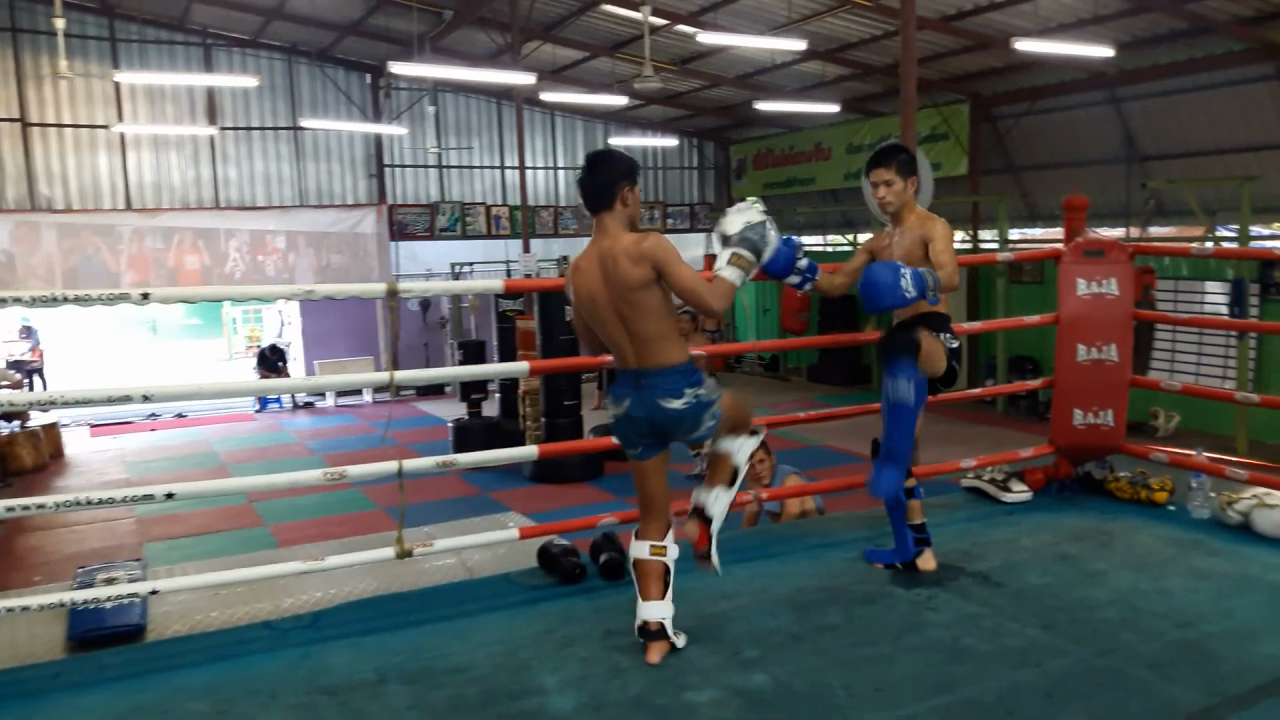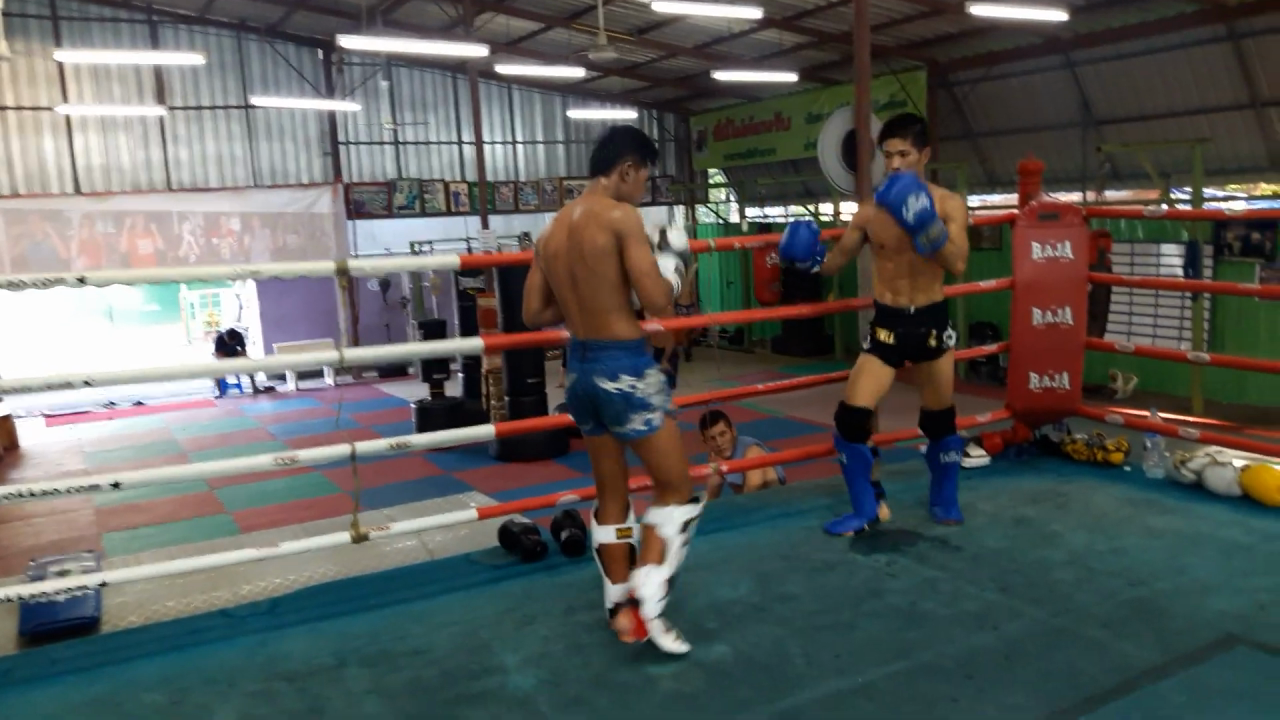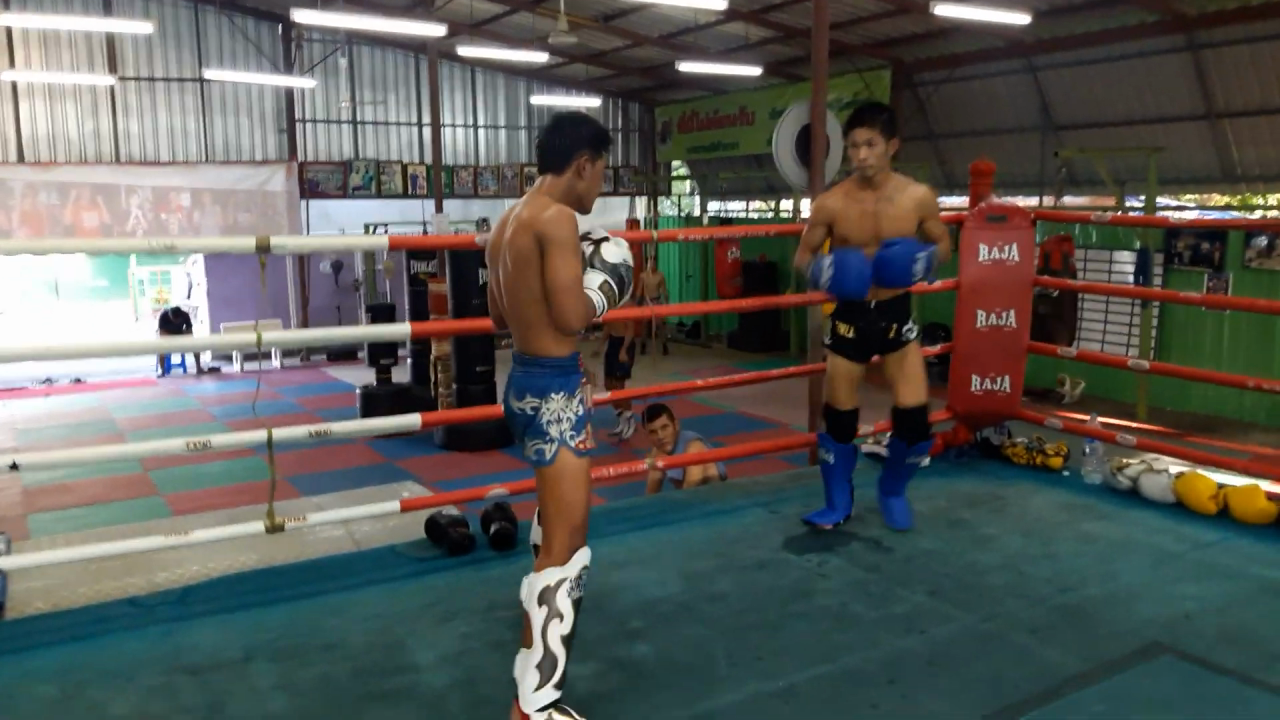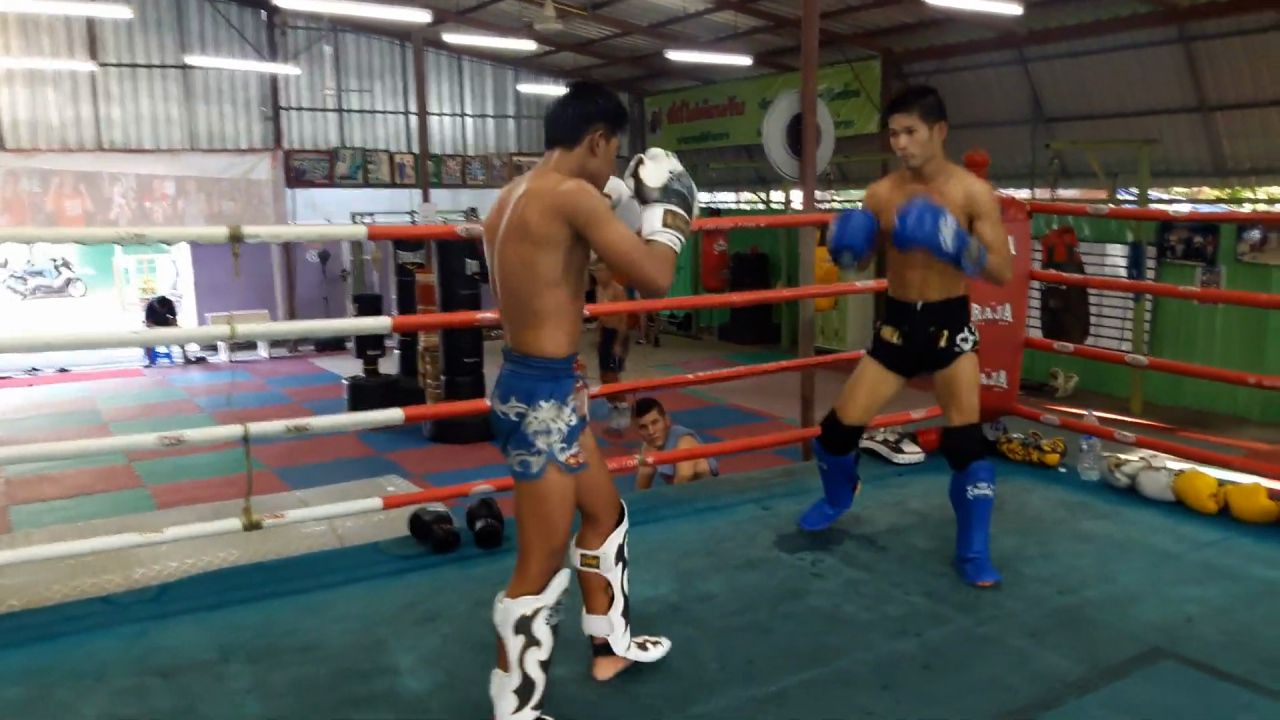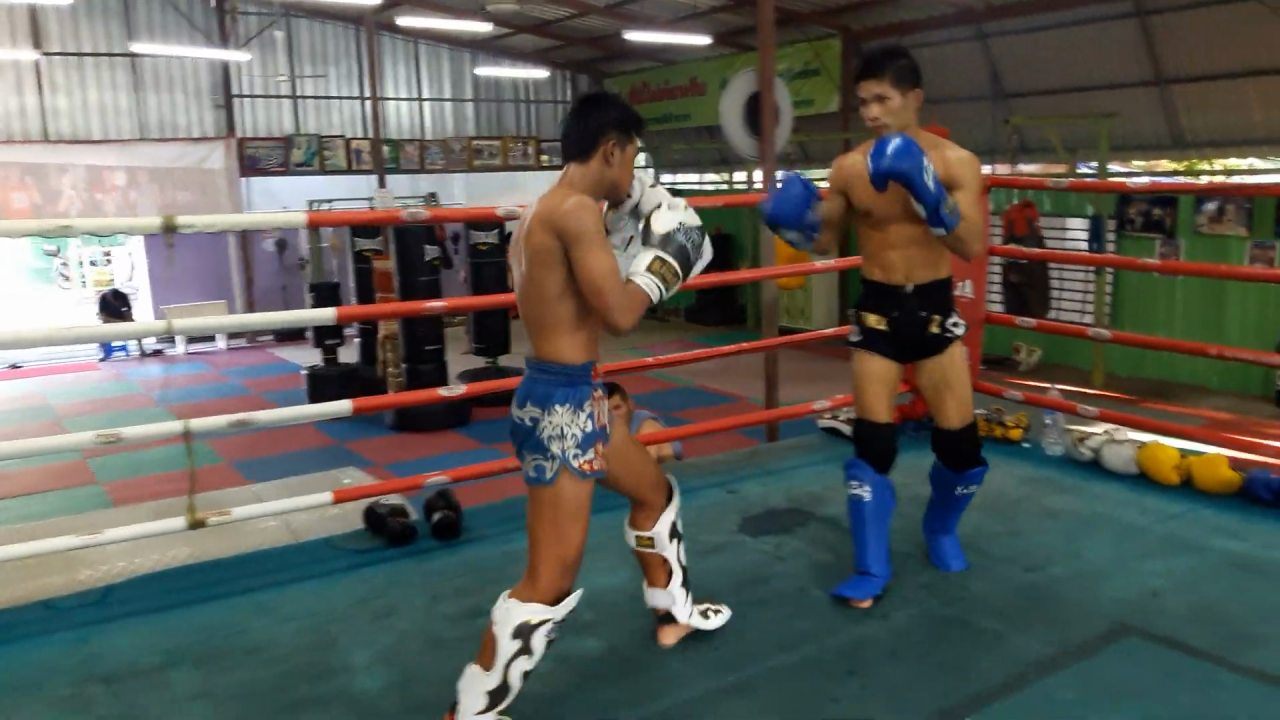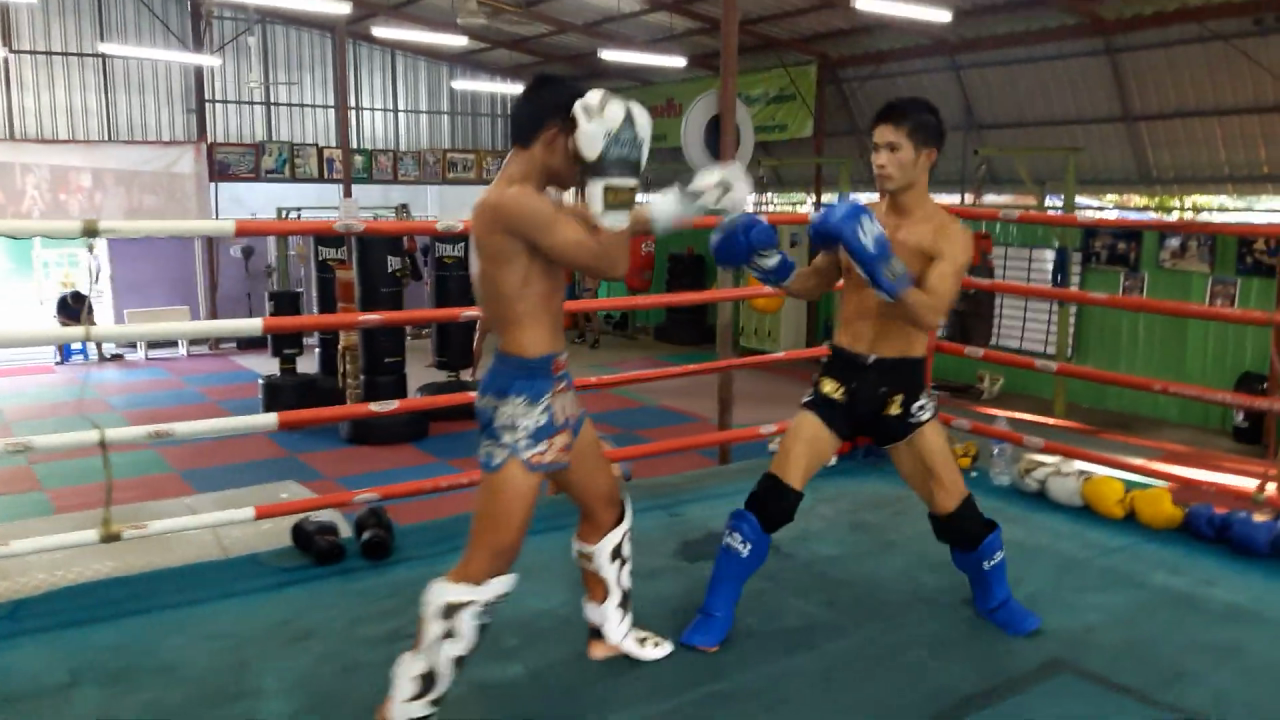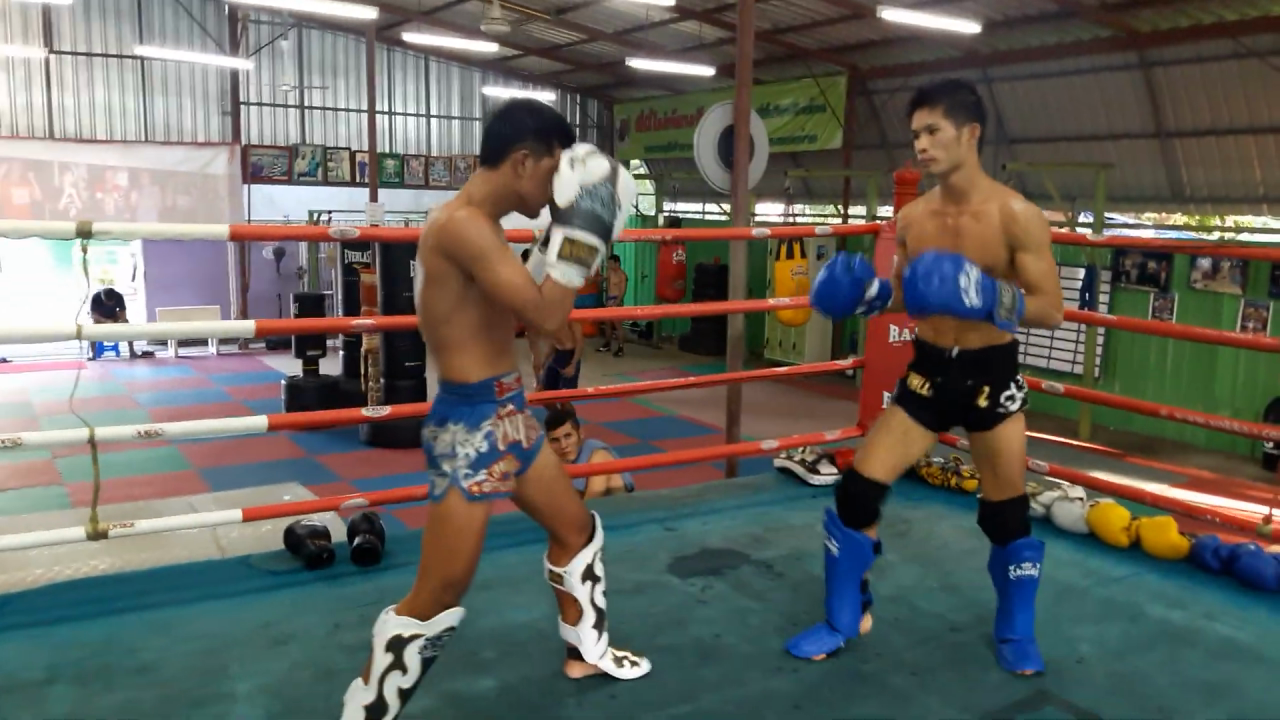
dt=0.4s
person 1, frame 1
left shoulder: (576, 271)
right shoulder: (647, 247)
right elbow: (713, 303)
right wrist: (741, 250)
left hip: (626, 397)
right hip: (678, 389)
left knee: (652, 516)
right knee: (743, 421)
left ankle: (655, 630)
right ankle: (706, 516)
person 1, frame 2
left shoulder: (551, 232)
right shoulder: (620, 219)
left elbow: (533, 315)
right elbow: (658, 303)
right wrist: (672, 260)
left hip: (579, 370)
right hip: (625, 369)
left knee: (611, 495)
right knee: (678, 492)
left ankle: (621, 601)
right ankle: (643, 607)
person 1, frame 3
left shoulder: (507, 223)
right shoulder: (556, 217)
right elbow: (572, 317)
right wrist: (607, 276)
left hip: (525, 381)
right hip: (554, 389)
left knee: (559, 506)
right knee: (564, 547)
left ankle: (546, 606)
person 1, frame 4
left shoulder: (508, 201)
right shoulder: (571, 194)
right elbow: (655, 279)
right wrist: (666, 207)
left hip: (526, 380)
right hip: (546, 392)
left knee: (606, 514)
right knee: (539, 569)
left ankle: (610, 640)
person 1, frame 5
left shoulder: (546, 208)
right shoulder: (574, 209)
right elbow: (619, 315)
left wrist: (632, 212)
right wrist: (667, 254)
left hip: (570, 396)
right hip: (561, 402)
left knee: (655, 494)
right knee: (550, 582)
left ankle: (672, 611)
person 1, frame 6
left shoulder: (529, 199)
right shoulder: (513, 202)
left elbow: (614, 227)
right elbow: (611, 261)
left wrist: (699, 194)
right wrist: (615, 168)
left hip: (549, 388)
right hip: (522, 396)
left knee: (607, 507)
right knee: (484, 567)
left ankle: (608, 629)
person 1, frame 7
left shoulder: (482, 223)
right shoulder: (461, 224)
left elbow: (524, 299)
right elbow: (547, 316)
left wrist: (576, 229)
right wrist: (579, 223)
left hip: (509, 412)
right hip: (469, 423)
left knee: (577, 529)
right knee: (438, 597)
left ankle: (586, 648)
person 2, frame 1
left shoulder: (931, 226)
right shoulder: (878, 242)
left elbow: (950, 276)
right elbow: (837, 283)
left wrist: (917, 280)
left hip: (934, 341)
right hip: (907, 353)
left knee: (898, 344)
right knee: (886, 451)
left ankle: (893, 464)
right ankle: (912, 548)
person 2, frame 2
left shoulder: (948, 204)
right shoulder: (869, 212)
left elbow: (958, 263)
right elbow: (834, 262)
left wrist: (924, 222)
right wrist: (809, 257)
left hip: (932, 323)
right hip: (887, 325)
left knee: (939, 421)
right knee: (851, 418)
left ankle: (944, 499)
right ankle: (865, 509)
person 2, frame 3
left shoulder: (919, 197)
right shoulder: (830, 203)
left elbow: (944, 247)
right elbow: (803, 257)
left wrist: (922, 260)
right wrist: (824, 270)
left hip: (896, 317)
right hip: (848, 318)
left knee: (914, 421)
right knee: (839, 420)
left ankle: (892, 490)
right ankle: (837, 505)
person 2, frame 4
left shoulder: (973, 192)
right shoulder: (880, 194)
left elbow: (1002, 272)
right elbow: (862, 253)
left wrist: (958, 246)
right wrist: (847, 246)
left hip: (950, 326)
right hip: (896, 324)
left knee: (966, 442)
right knee: (840, 426)
left ankle: (974, 553)
right ankle: (838, 497)
person 2, frame 5
left shoulder: (955, 162)
right shoulder: (848, 168)
left elbow: (973, 247)
right elbow: (830, 239)
left wrist: (930, 196)
right wrist: (799, 224)
left hip: (935, 308)
right hip: (877, 309)
left knee: (959, 440)
right knee: (874, 441)
left ankle: (940, 530)
right ankle: (872, 569)
person 2, frame 6
left shoulder: (948, 234)
right shoulder: (853, 222)
left elbow: (929, 314)
right elbow: (815, 285)
left wrist: (880, 263)
right wrist: (763, 257)
left hip: (901, 386)
right hip: (839, 377)
left knee: (954, 510)
right knee: (772, 499)
left ankle: (994, 598)
right ankle: (715, 613)
person 2, frame 7
left shoulder: (1016, 215)
right shoulder: (912, 217)
left elbow: (1051, 309)
left wrist: (988, 296)
right wrist: (867, 292)
left hip: (990, 375)
right hip: (927, 370)
left knee: (1008, 515)
right knee: (857, 491)
left ankle: (1015, 633)
right ankle: (843, 620)
